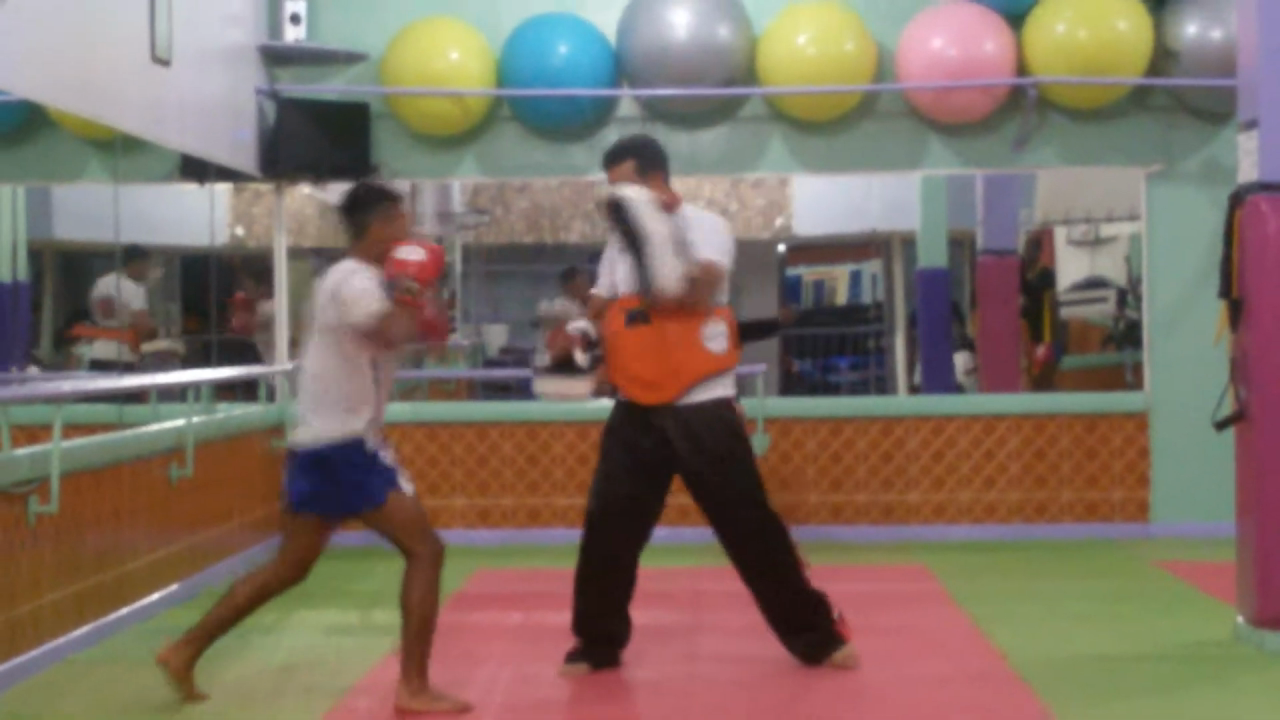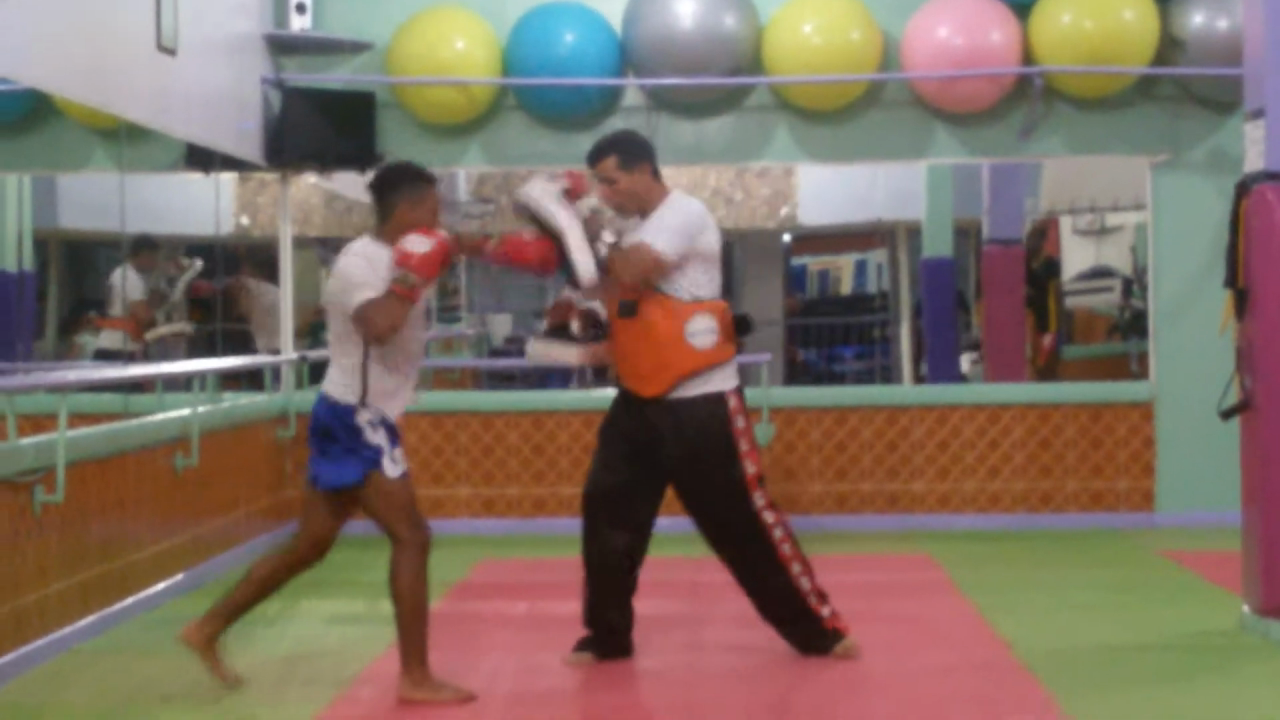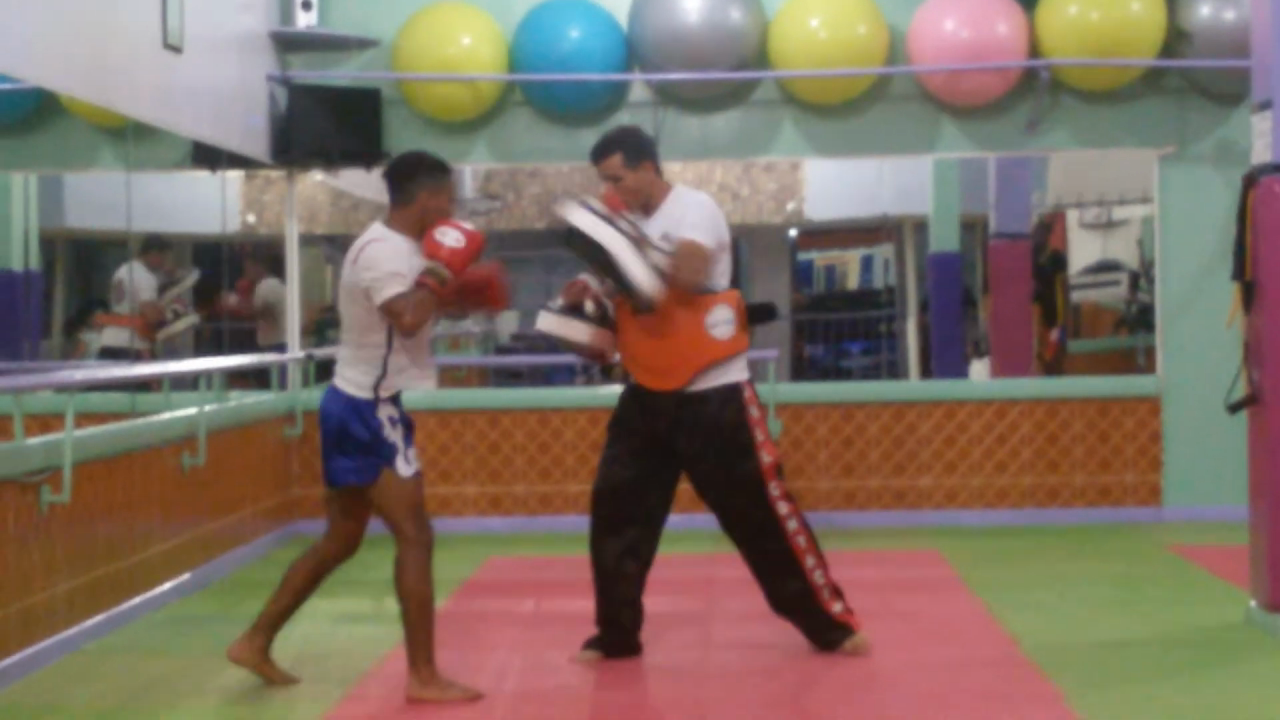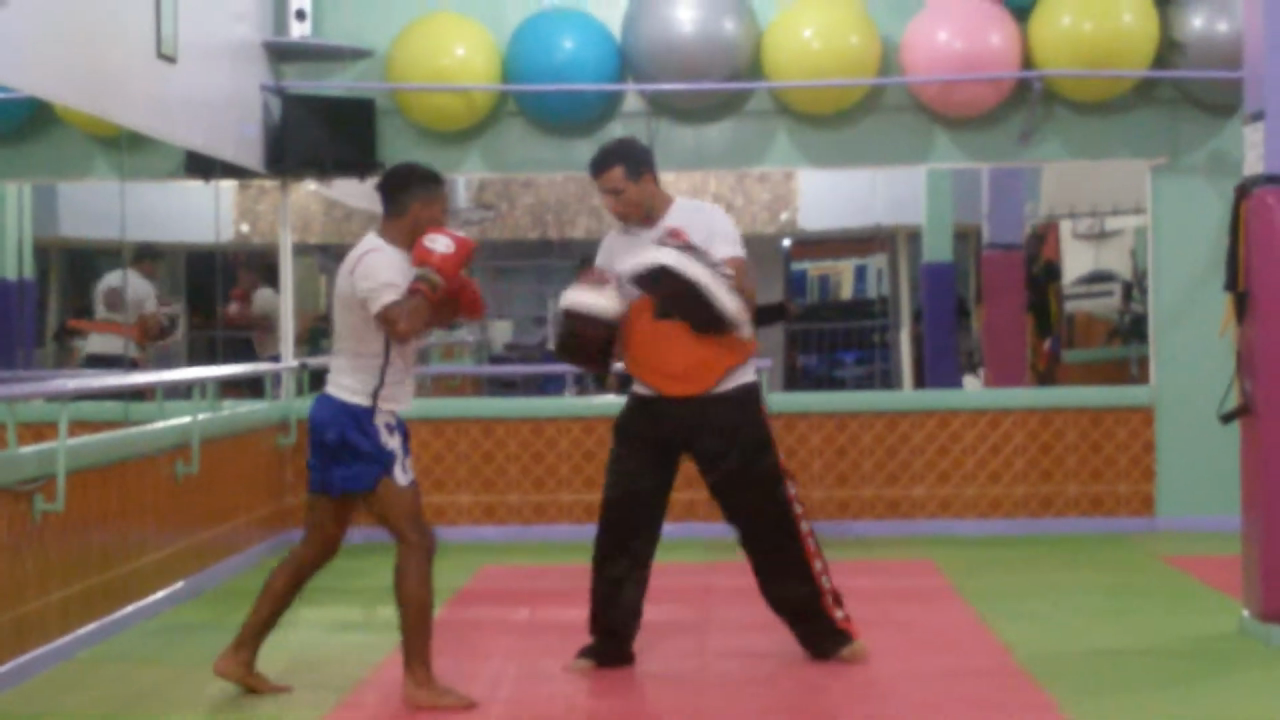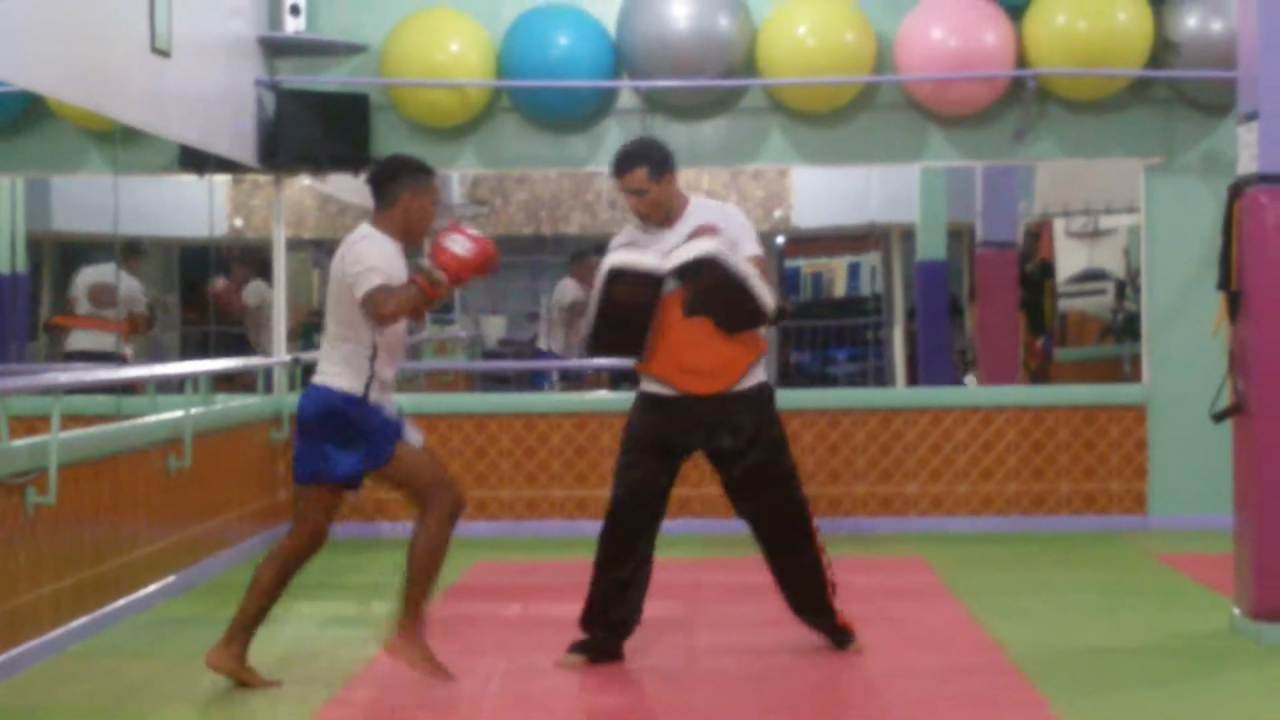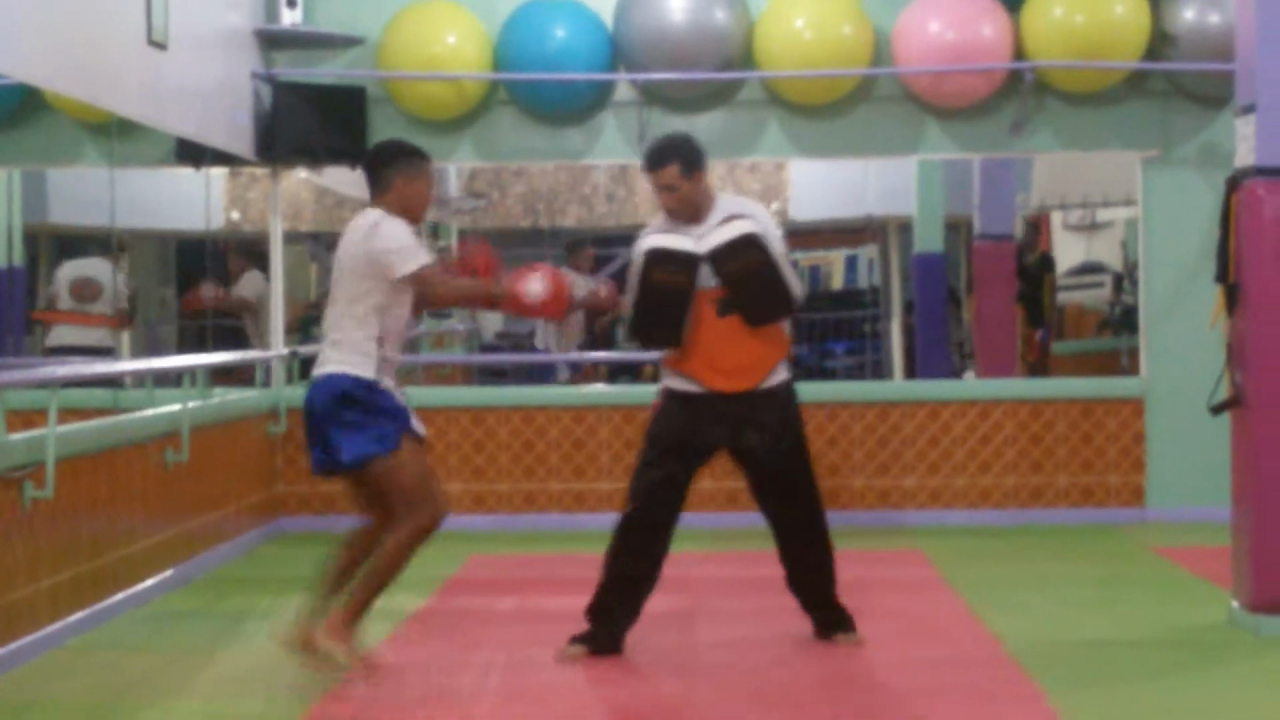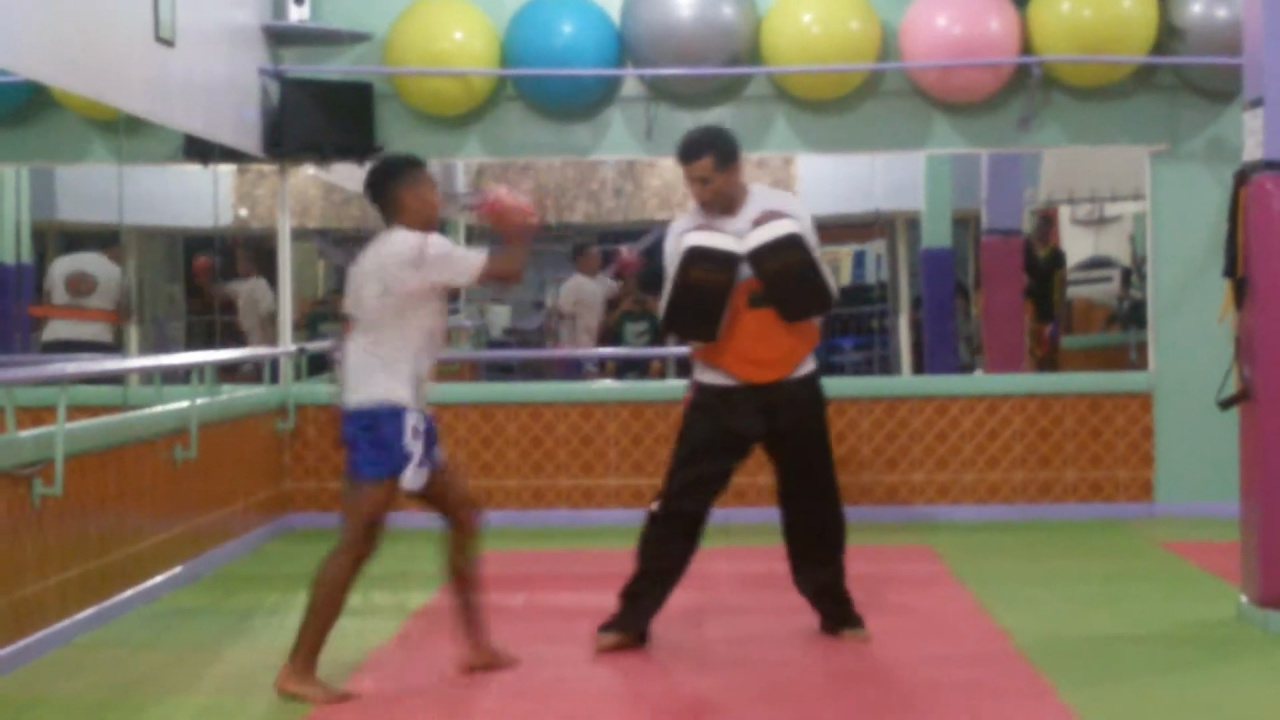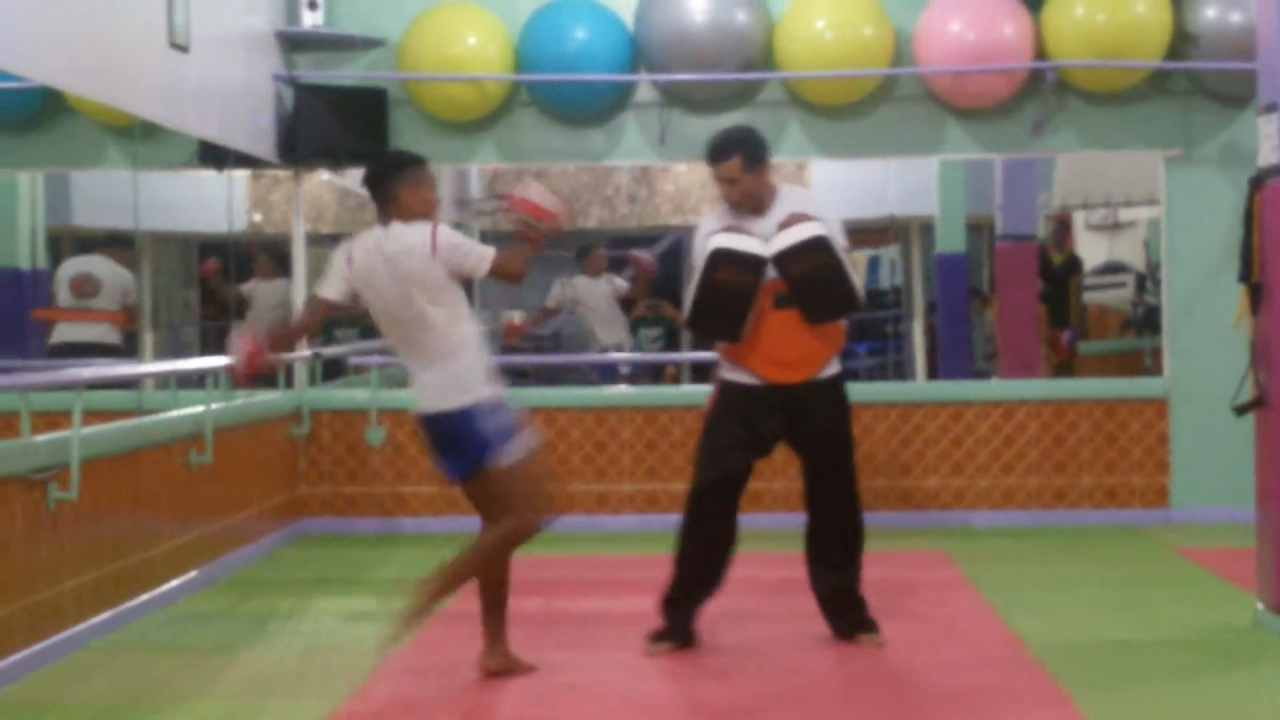
dt=0.1s
person 1, frame 1
left shoulder: (352, 278)
right shoulder: (355, 282)
right elbow: (392, 335)
right wrist: (409, 297)
left hip: (316, 443)
right hip: (343, 448)
left knee: (287, 566)
right knee: (425, 550)
left ankle: (184, 651)
person 1, frame 2
left shoulder: (393, 257)
right shoulder: (359, 261)
right elbow: (377, 328)
right wrist: (408, 282)
left hip: (365, 415)
right hip: (353, 416)
left knee: (309, 541)
right knee: (411, 537)
left ankle: (208, 629)
right ankle: (416, 678)
person 1, frame 3
left shoulder: (401, 247)
right shoulder: (380, 252)
left elbow: (413, 314)
right elbow: (409, 319)
left wrist: (460, 288)
right wrist: (439, 274)
left hip: (359, 406)
right hip: (364, 409)
left knee: (338, 540)
right knee: (414, 535)
left ankle: (255, 642)
right ankle: (424, 676)
person 1, frame 4
left shoulder: (387, 257)
right shoulder: (378, 261)
left elbow: (408, 324)
right elbow: (397, 326)
left wrist: (440, 303)
right wrist: (431, 282)
left hip: (345, 414)
right hip: (358, 418)
left knee: (317, 546)
right knee: (417, 543)
left ankle: (238, 656)
right ankle: (421, 682)
person 1, frame 5
left shoulder: (378, 245)
right shoulder: (372, 248)
left elbow: (395, 310)
right elbow: (384, 310)
left wrist: (430, 285)
right wrist: (430, 279)
left hip: (332, 401)
right hip: (350, 405)
left knee: (304, 536)
right knee: (445, 498)
left ankle: (231, 647)
right ankle: (409, 632)
person 1, frame 6
left shoulder: (370, 232)
right shoulder: (382, 230)
right elbow: (435, 287)
left wrist: (474, 283)
right wrist: (510, 297)
left hip: (336, 387)
right hip: (352, 388)
left knee: (388, 514)
right knee: (426, 507)
left ankle: (317, 622)
right ankle: (337, 625)
person 1, frame 7
left shoulder: (372, 258)
right shoulder: (425, 250)
left elbow: (352, 325)
right elbow: (508, 270)
right wrist: (516, 233)
left hip: (383, 408)
right hip: (389, 412)
left knee: (464, 511)
right knee: (358, 542)
left ankle: (477, 643)
right ankle: (299, 671)
person 1, frame 8
left shoulder: (355, 253)
right shoulder: (435, 238)
left elbow: (310, 319)
right elbow: (515, 269)
left wrist: (264, 350)
right wrist: (535, 234)
left hip: (438, 407)
right hip: (470, 400)
left knee: (500, 518)
right knee: (522, 518)
left ankle: (495, 648)
right ankle: (427, 596)
person 2, frame 1
left shoulder: (703, 228)
right shoulder: (619, 243)
left elbow: (694, 294)
right elbow: (600, 311)
left hip: (703, 408)
right hip: (636, 412)
left knee: (748, 521)
right knee: (606, 526)
left ankle: (817, 635)
right ankle: (597, 644)
person 2, frame 2
left shoulder: (685, 216)
right shoulder: (625, 230)
left elbow: (630, 279)
left hip: (700, 399)
right hip: (639, 400)
left knee: (740, 516)
right knee: (607, 512)
left ankle: (816, 626)
right ankle: (607, 634)
person 2, frame 3
left shoulder: (695, 210)
right shoulder: (632, 226)
left elbow: (687, 280)
right wrist: (591, 294)
left hip: (714, 392)
right hip: (648, 394)
left knee: (758, 508)
right knee: (615, 507)
left ankle: (830, 621)
right ankle: (616, 633)
person 2, frame 4
left shoulder: (704, 220)
right shoulder: (615, 243)
left elbow: (742, 294)
left hip: (725, 395)
right hip: (652, 401)
left knee: (767, 513)
right knee: (622, 518)
left ankle: (825, 629)
right ankle: (610, 642)
person 2, frame 5
left shoulder: (723, 219)
right shoulder: (627, 243)
right wrist: (607, 296)
left hip: (737, 393)
right hip: (664, 398)
left knee: (780, 509)
right knee: (628, 514)
left ankle: (827, 618)
right ankle: (603, 636)
person 2, frame 6
left shoulder: (750, 216)
right shoulder: (652, 241)
left elbow: (786, 293)
left hip: (763, 391)
right hip: (688, 395)
left knee: (797, 506)
right knee: (647, 506)
left ankle: (827, 613)
right ankle: (603, 628)
person 2, frame 7
left shoulder: (785, 209)
right shoulder: (683, 232)
left hip: (791, 383)
right hip: (720, 388)
left knee: (814, 500)
right knee: (681, 500)
left ankle: (835, 609)
right ankle: (632, 617)
person 2, frame 8
left shoulder: (809, 210)
right shoulder: (711, 228)
left elbow: (843, 288)
left hip: (815, 382)
right hip: (743, 384)
left knee: (835, 501)
right knee: (709, 498)
left ankle: (847, 614)
right ankle: (679, 619)
